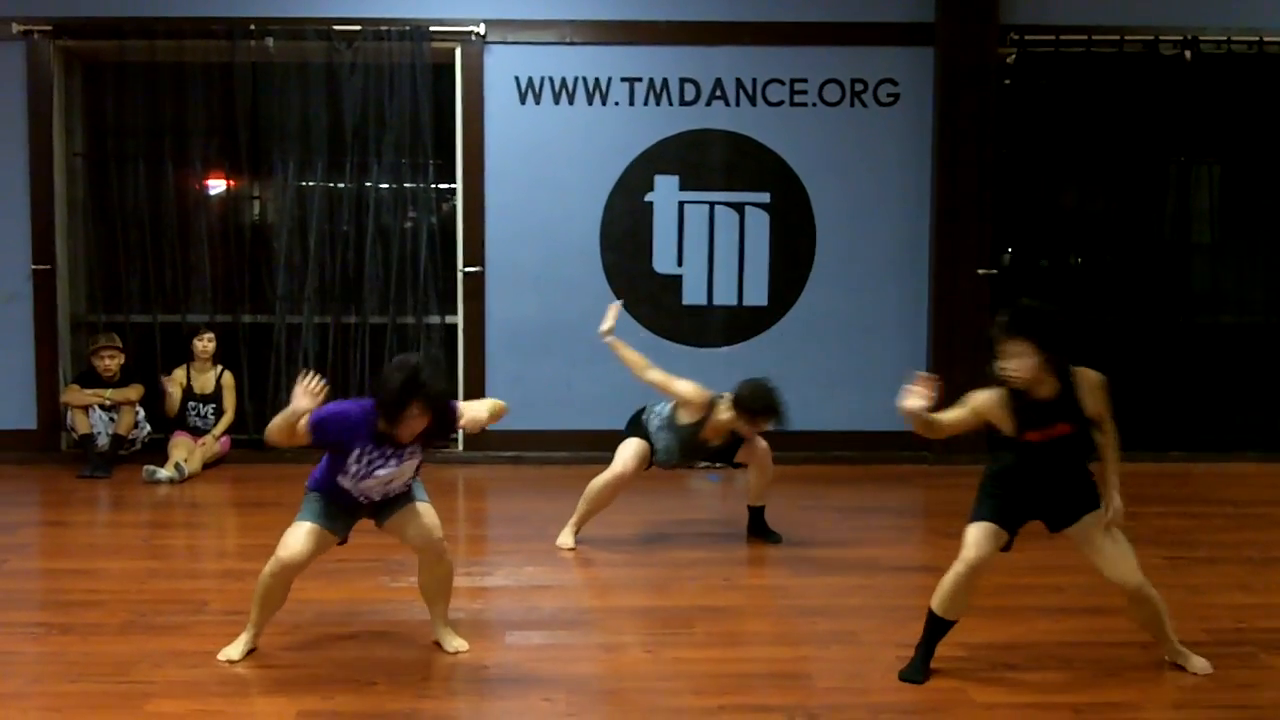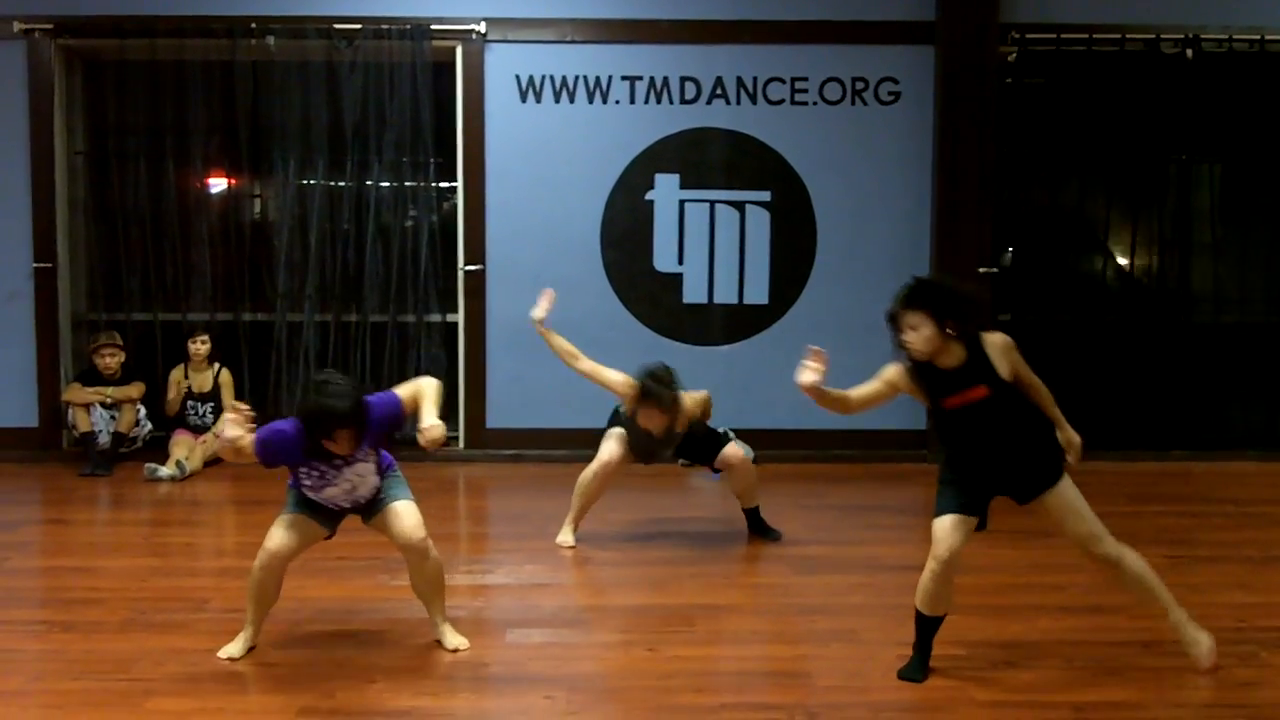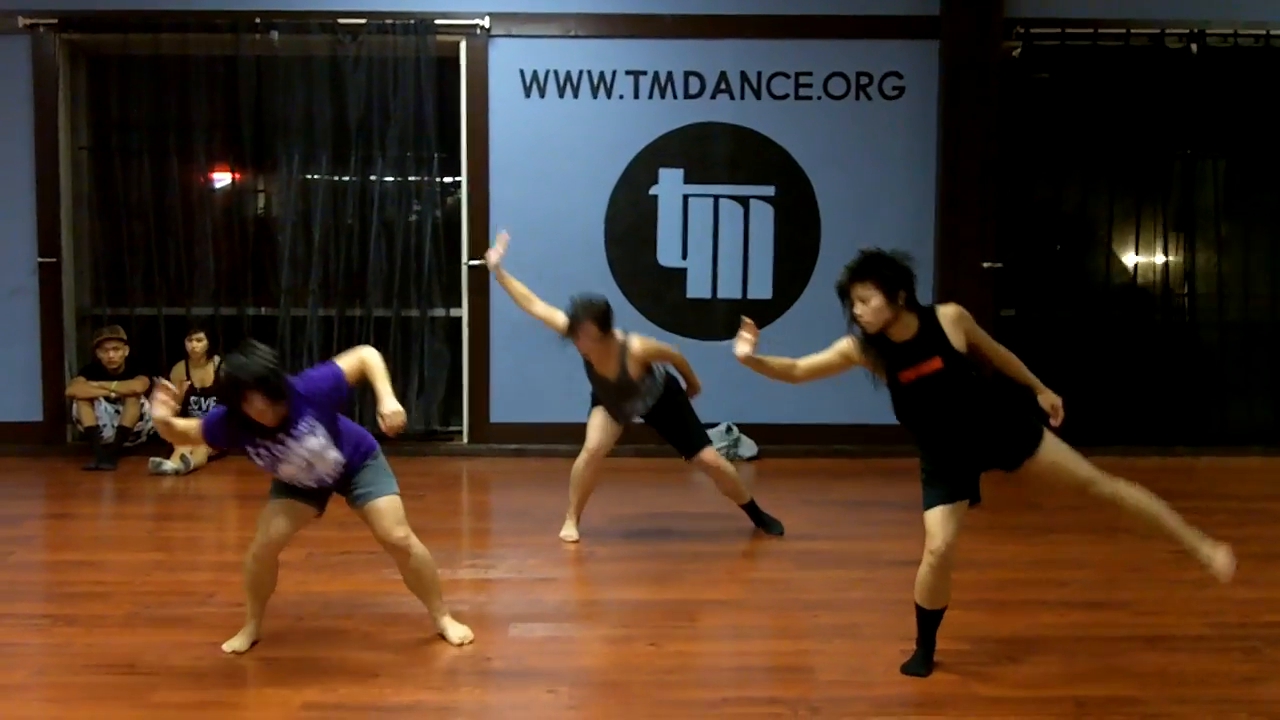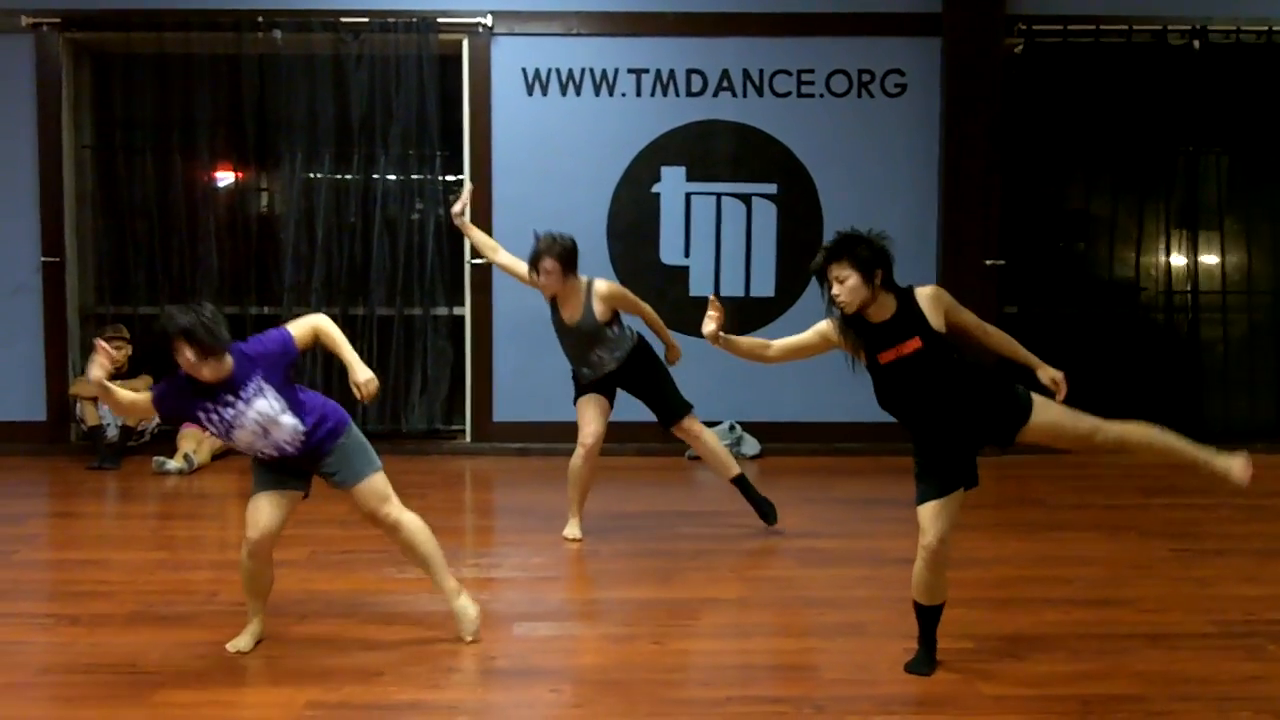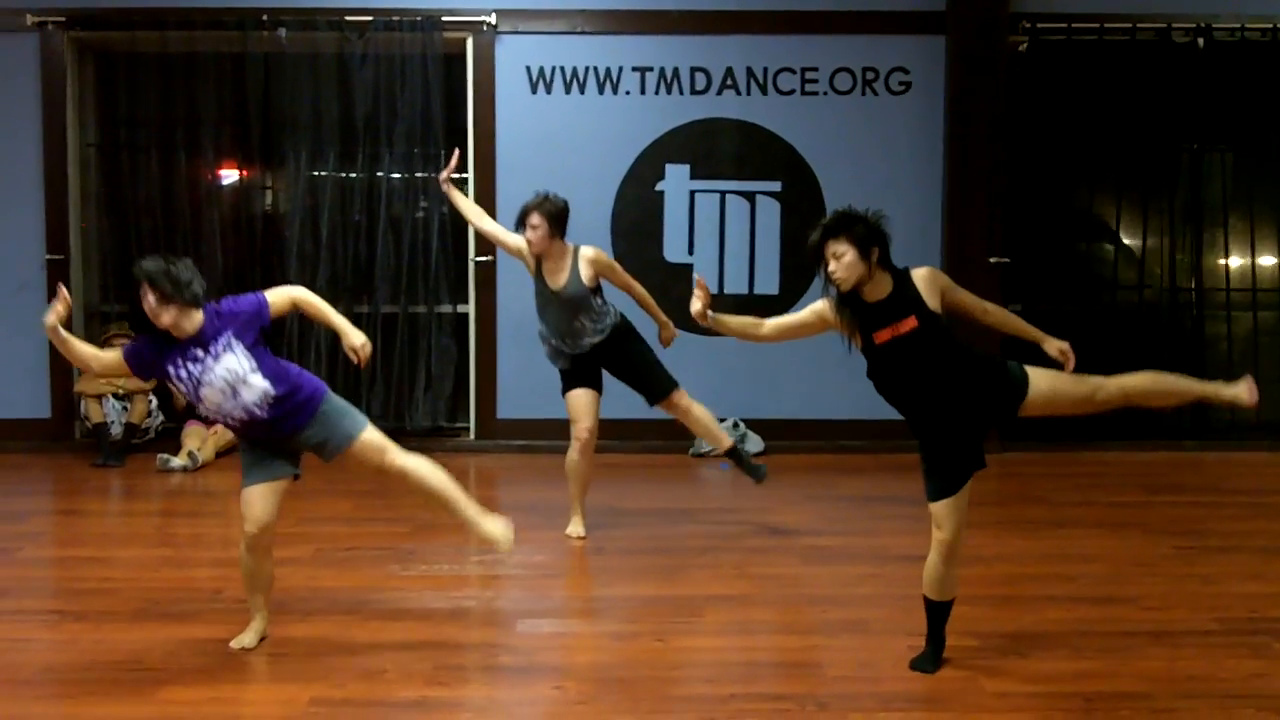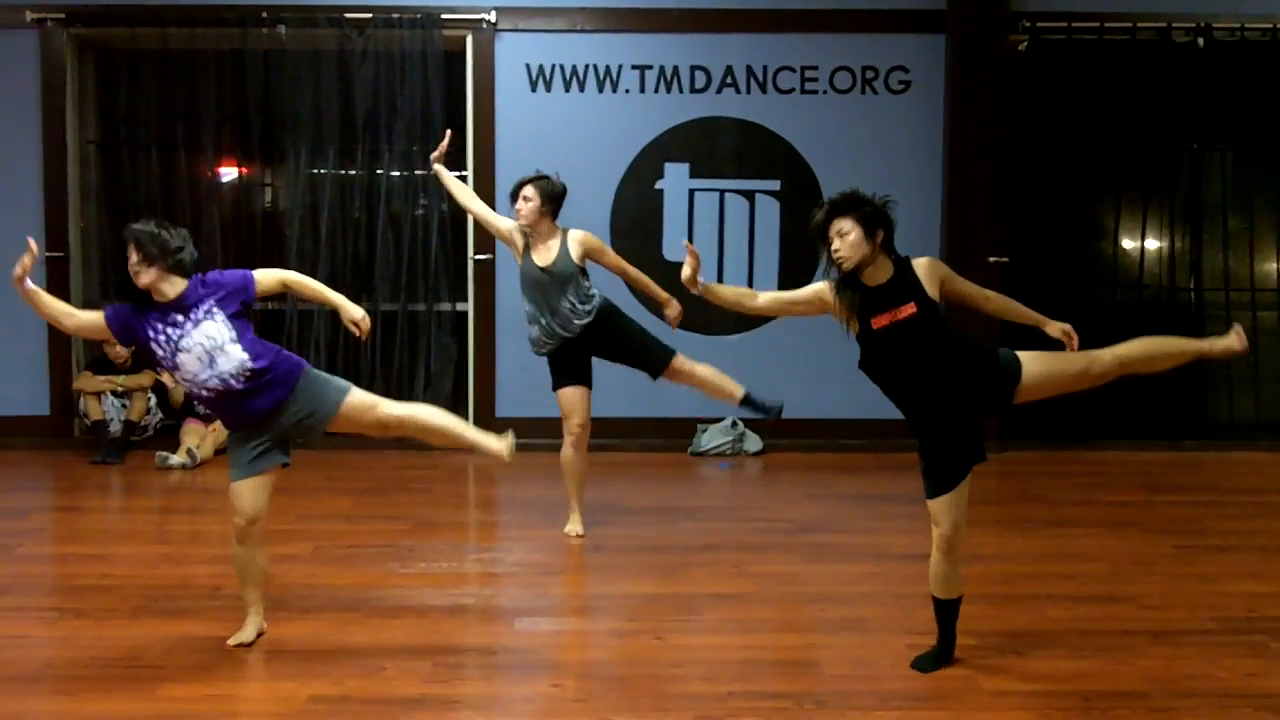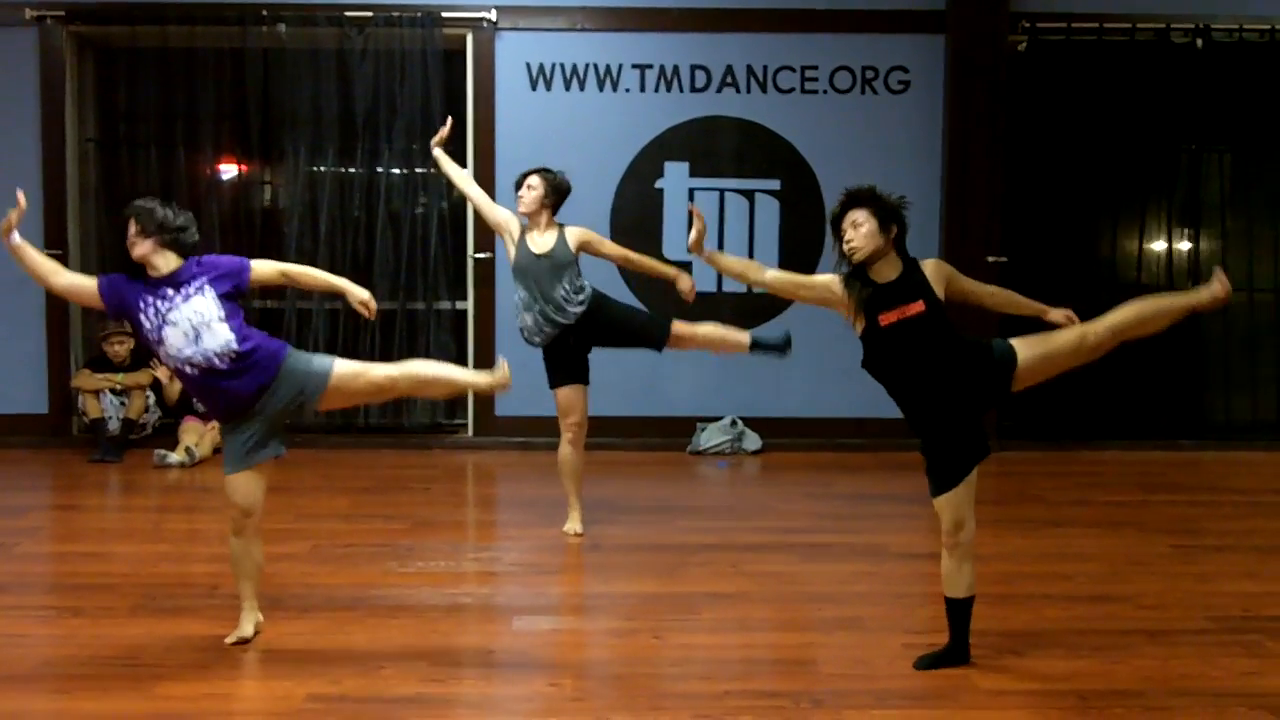
dt=0.2s
person 1, frame 1
left shoulder: (1087, 382)
right shoulder: (993, 401)
left elbow: (1104, 431)
right elbow: (935, 429)
left wrist: (1111, 489)
right wrist: (917, 412)
left hip: (1070, 486)
right hip: (1009, 486)
left knee: (1132, 580)
right knee: (971, 560)
left ankle: (1174, 649)
right ankle: (923, 653)
person 1, frame 2
left shoulder: (996, 346)
right shoulder: (907, 375)
left elbow: (1029, 382)
right elbow: (849, 404)
left wrist: (1062, 426)
right wrist: (816, 389)
left hip: (1027, 456)
right hip: (965, 470)
left knee: (1099, 543)
right knee: (943, 555)
left ankle: (1180, 621)
right ankle: (921, 654)
person 1, frame 3
left shoulder: (950, 318)
right shoulder: (861, 348)
left elbow: (994, 352)
right elbow: (797, 371)
left wrist: (1040, 389)
right wrist: (752, 359)
left hip: (1003, 426)
right hip: (944, 453)
left knee: (1098, 485)
right knee: (938, 550)
left ankle: (1198, 543)
right ankle: (924, 649)
person 1, frame 4
left shoulder: (929, 299)
right shoulder: (841, 330)
left elbow: (982, 331)
right elbow: (772, 351)
left wrist: (1039, 365)
right wrist: (721, 338)
left hip: (991, 404)
right hip: (937, 439)
left knee: (1104, 433)
right knee: (932, 545)
left ankle: (1215, 460)
right ankle: (926, 647)
person 1, frame 5
left shoulder: (924, 281)
right shoulder: (837, 311)
left elbow: (982, 310)
right elbow: (764, 328)
left wrist: (1043, 338)
right wrist: (709, 317)
left hip: (990, 386)
right hip: (941, 428)
left knee: (1106, 391)
right knee: (945, 541)
left ankle: (1222, 393)
right ankle: (934, 645)
person 1, frame 6
left shoulder: (925, 270)
right shoulder: (835, 295)
left elbow: (983, 298)
right elbow: (758, 302)
left wrist: (1044, 321)
right wrist: (700, 286)
left hip: (985, 377)
right hip: (938, 421)
left knee: (1101, 363)
right knee: (946, 538)
left ankle: (1213, 347)
right ankle: (945, 644)
person 1, frame 7
left shoulder: (931, 272)
right shoulder: (841, 290)
left elbow: (986, 294)
right elbow: (764, 276)
left wrist: (1045, 310)
right wrist: (704, 252)
left hip: (985, 371)
right hip: (940, 418)
left knee: (1094, 335)
right knee: (956, 534)
left ankle: (1198, 299)
right ankle: (958, 645)
person 2, frame 1
left shoulder: (430, 424)
right shoulder: (347, 417)
left elbow: (495, 406)
right elbow: (276, 437)
left wrist: (483, 410)
right wrist: (295, 412)
left hip: (395, 492)
right hip: (333, 496)
left knee: (433, 543)
right knee: (286, 559)
left ankle: (442, 627)
right ankle: (249, 634)
person 2, frame 2
left shoulder: (372, 414)
right shoulder: (288, 436)
left elbow: (425, 383)
right elbow: (235, 454)
left wrist: (428, 417)
right wrist: (231, 438)
left hip: (379, 483)
right hip: (315, 500)
left knee: (416, 541)
right knee: (272, 553)
left ankle: (441, 624)
right ankle: (249, 632)
person 2, frame 3
left shoulder: (312, 388)
right shoulder: (229, 422)
left elbow: (365, 354)
right elbow: (183, 435)
left wrist: (387, 399)
right wrist: (164, 420)
left hip: (357, 462)
right hip: (296, 482)
left knee: (398, 538)
right knee: (265, 546)
left ankle: (442, 617)
right ankle: (252, 624)
person 2, frame 4
left shoulder: (259, 353)
right shoulder: (182, 392)
left elbow: (316, 322)
right elbow: (131, 406)
left wrist: (356, 365)
right wrist: (101, 384)
left hip: (329, 437)
right hip: (276, 462)
left knee: (389, 513)
right knee: (257, 539)
left ankle: (454, 593)
right ankle: (255, 623)
person 2, frame 5
left shoulder: (232, 314)
right shoulder: (156, 351)
left elbow: (294, 294)
right elbow: (96, 362)
left wrist: (346, 328)
right wrist: (56, 331)
left hip: (310, 408)
right hip: (261, 440)
left knee: (393, 459)
right knee: (255, 532)
left ankle: (478, 517)
right ankle: (258, 621)
person 2, frame 6
left shoulder: (217, 287)
right shoulder: (139, 318)
left elbow: (284, 277)
right elbow: (74, 321)
left wrist: (342, 303)
right wrist: (25, 285)
left hip: (293, 387)
right hip: (249, 426)
left knee: (390, 415)
right knee: (245, 523)
left ankle: (485, 441)
right ankle: (254, 618)
person 2, frame 7
left shoulder: (211, 269)
right shoulder: (130, 291)
left elbow: (282, 271)
right elbow: (62, 281)
left wrist: (346, 286)
left hip: (281, 374)
right hip: (239, 414)
left knee: (385, 379)
right knee: (242, 515)
left ankle: (482, 380)
right ankle: (249, 614)
person 3, frame 1
left shoulder: (739, 428)
right shoulder: (698, 400)
right elbow: (650, 372)
right wrist: (609, 335)
left hip: (689, 442)
right hip: (649, 426)
left knee: (760, 452)
right knee: (621, 471)
left ankle: (757, 523)
right ankle: (571, 527)
person 3, frame 2
left shoulder: (687, 405)
right shoulder: (629, 389)
left elbow: (705, 397)
right elbow: (579, 361)
left wrist: (701, 424)
right wrist: (541, 324)
left hip: (674, 437)
right hip: (628, 426)
left knee: (738, 458)
right knee: (606, 461)
left ankle: (755, 521)
right ankle: (569, 526)
person 3, frame 3
left shoulder: (636, 348)
right shoulder: (581, 334)
left elbow: (673, 354)
right elbow: (534, 306)
left wrist: (693, 384)
right wrist: (497, 270)
left hip: (659, 398)
right hip: (610, 400)
left knee: (710, 460)
right knee: (594, 449)
left ankle: (756, 514)
right ankle: (571, 520)
person 3, frame 4
left shoulder: (603, 292)
right shoulder: (545, 285)
left elbow: (643, 309)
right elbow: (497, 254)
left wrist: (670, 344)
right wrist: (461, 220)
left hip: (633, 362)
right hip: (590, 374)
left knee: (689, 427)
right knee: (588, 442)
left ankle: (751, 494)
right ankle: (573, 519)
person 3, frame 5
left shoulder: (589, 258)
right shoulder: (530, 255)
left elbow: (631, 286)
right elbow: (483, 222)
left wrist: (663, 321)
right wrist: (447, 185)
left hip: (615, 340)
right hip: (573, 358)
left knee: (677, 401)
right knee: (583, 435)
left ankle: (740, 458)
right ankle: (576, 517)
person 3, frame 6
left shoulder: (578, 240)
right shoulder: (517, 238)
left elbow: (625, 269)
right elbow: (471, 202)
left wrist: (666, 299)
right wrist: (438, 166)
left hip: (600, 324)
right hip: (561, 346)
left knee: (677, 366)
right knee: (575, 431)
left ankle: (754, 404)
right ankle: (575, 515)
person 3, frame 7
left shoulder: (574, 236)
right shoulder: (512, 229)
left elbow: (625, 256)
right elbow: (470, 189)
left wrist: (676, 274)
right wrist: (438, 150)
left hip: (593, 315)
right hip: (557, 341)
left knee: (680, 334)
right knee: (572, 428)
left ankle: (760, 344)
right ankle: (574, 513)
